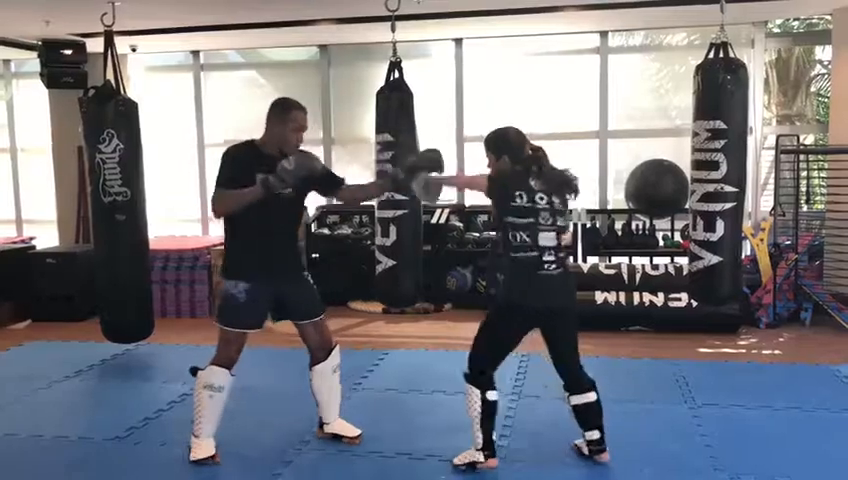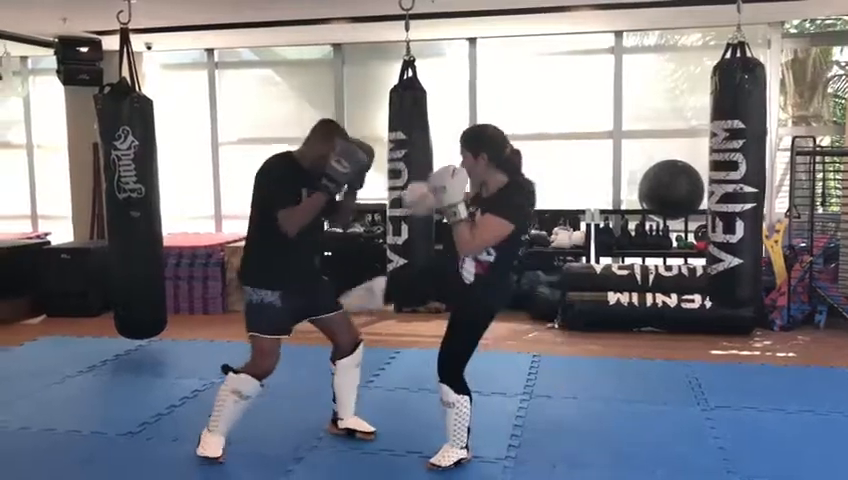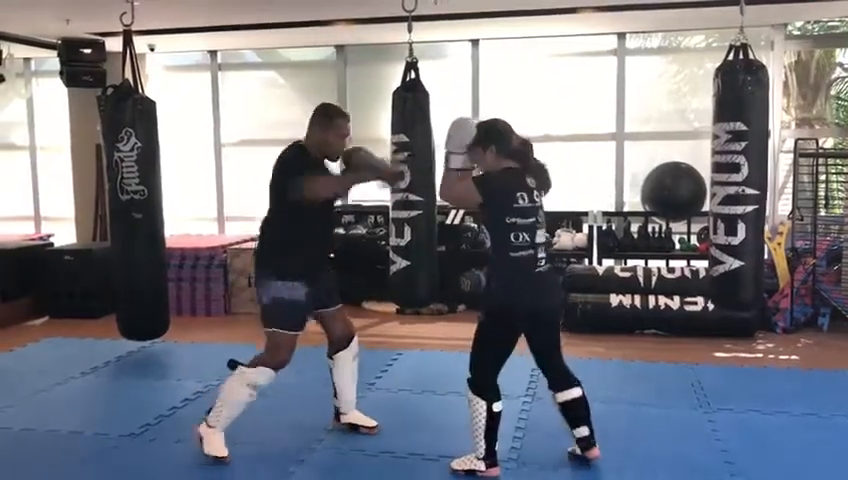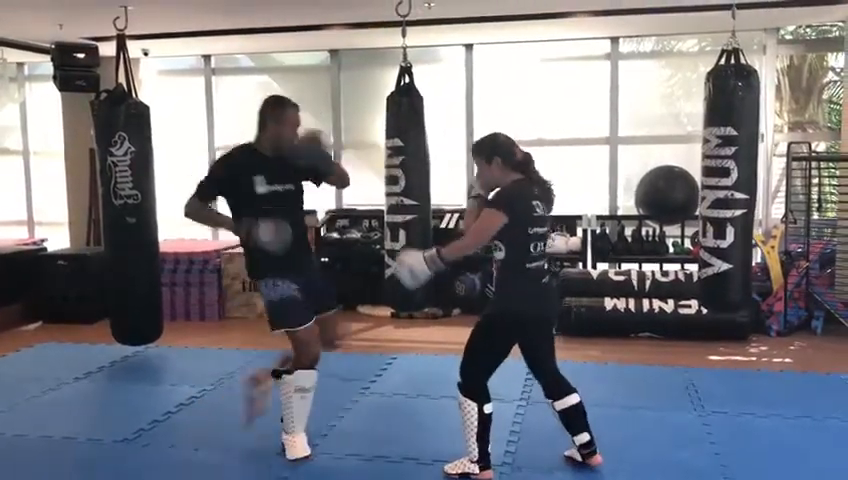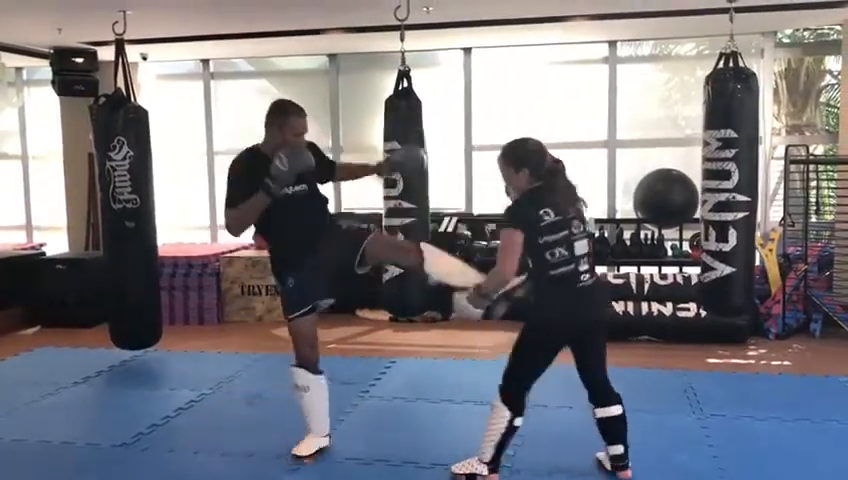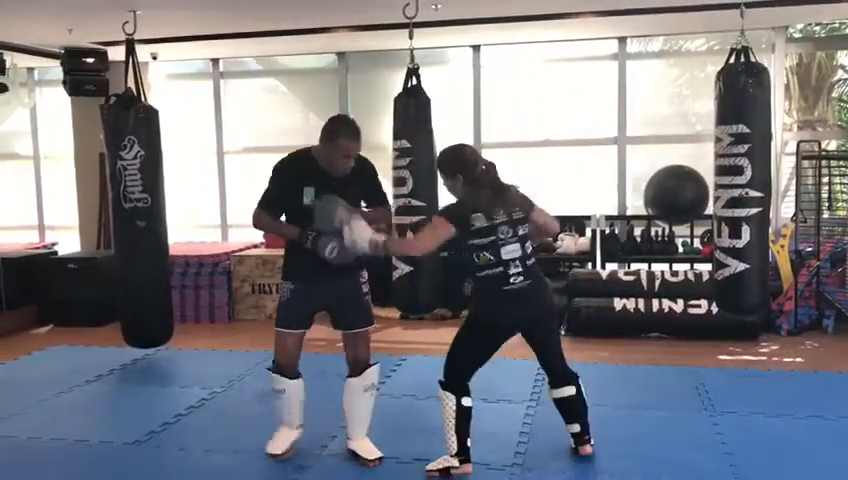
dt=0.7s
person 1, frame 1
left shoulder: (303, 162)
right shoulder: (239, 157)
left elbow: (346, 193)
right elbow: (220, 207)
left wrist: (389, 183)
right wrist: (270, 183)
left hip: (289, 270)
right hip: (245, 273)
left knee: (321, 343)
right knee: (227, 354)
left ankle: (330, 422)
right ankle: (202, 438)
person 1, frame 2
left shoulder: (317, 174)
right shoulder: (277, 170)
left elbow: (339, 218)
right elbow: (290, 225)
left wrist: (352, 185)
right wrist: (328, 186)
left hip: (305, 275)
right hip: (268, 280)
left knee: (349, 340)
right knee: (263, 363)
left ankle: (343, 418)
right ankle: (213, 432)
person 1, frame 3
left shoulder: (309, 158)
right shoulder: (298, 158)
left elbow: (321, 197)
right elbow: (313, 191)
left wrist: (356, 169)
right wrist: (363, 171)
left hip: (310, 266)
right hip: (284, 271)
left knee: (343, 334)
right knee: (277, 356)
left ankle: (346, 411)
right ankle: (212, 427)
person 1, frame 4
left shoulder: (296, 158)
right shoulder: (235, 163)
left elbow: (341, 181)
right elbow: (194, 208)
left wrist: (321, 156)
right wrist: (241, 227)
left hip: (302, 262)
right hip: (276, 273)
right knee: (308, 350)
left ankle: (265, 381)
right ankle: (293, 433)
person 1, frame 5
left shoulder: (307, 151)
right shoulder: (246, 165)
left elbow: (333, 170)
right elbow: (233, 225)
left wrist: (381, 168)
right wrist: (271, 186)
left hip: (331, 238)
right hip: (294, 263)
left knee: (403, 251)
right knee: (305, 352)
right ankle: (318, 433)
person 1, frame 6
left shoulder: (362, 170)
right shoulder: (291, 168)
left elbow: (385, 212)
right elbow: (261, 218)
left wrist: (358, 216)
right wrist: (305, 237)
left hip: (347, 275)
right hip: (300, 277)
left knee: (360, 358)
right knee: (285, 359)
left ankle: (358, 437)
right ankle: (289, 427)
person 2, frame 1
left shoulder: (504, 183)
right shoulder: (557, 183)
left elbow: (460, 181)
left hip: (519, 298)
right hip: (561, 295)
left knee: (479, 367)
right knee: (571, 369)
left ankle: (484, 450)
right ankle: (596, 444)
person 2, frame 2
left shoulder: (514, 202)
right shoulder: (487, 188)
left elbow: (468, 245)
left wrist: (454, 204)
right wrist: (437, 199)
left hip: (482, 294)
right hip: (462, 278)
left knee: (450, 366)
left ankle: (458, 446)
person 2, frame 3
left shoulder: (494, 183)
right shoulder: (533, 177)
left elbow: (448, 194)
left wrist: (456, 154)
left hip: (509, 297)
right hip: (545, 291)
left knee: (482, 375)
right knee: (554, 366)
left ankle: (485, 460)
right ankle: (587, 443)
person 2, frame 4
left shoulder: (508, 197)
right shoulder: (534, 191)
left elbow: (470, 241)
right elbow: (486, 229)
left wrist: (428, 260)
right wrist: (481, 195)
left hip: (513, 305)
right hip: (541, 300)
left knee: (472, 377)
right knee: (549, 373)
right ankle: (588, 449)
person 2, frame 5
left shoulder: (521, 210)
right shoulder: (566, 198)
left elbow: (505, 271)
left wrist: (478, 293)
left hip: (555, 311)
right hip: (593, 303)
left knee: (513, 386)
right knee: (598, 382)
person 2, frame 6
left shoulder: (458, 213)
right shoulder: (512, 197)
left elbow: (415, 247)
right elbow: (552, 229)
left wrist: (371, 242)
left hip: (493, 310)
right hip: (537, 301)
left knee: (454, 377)
right knee: (558, 368)
left ankle: (459, 458)
right ankle: (582, 439)
